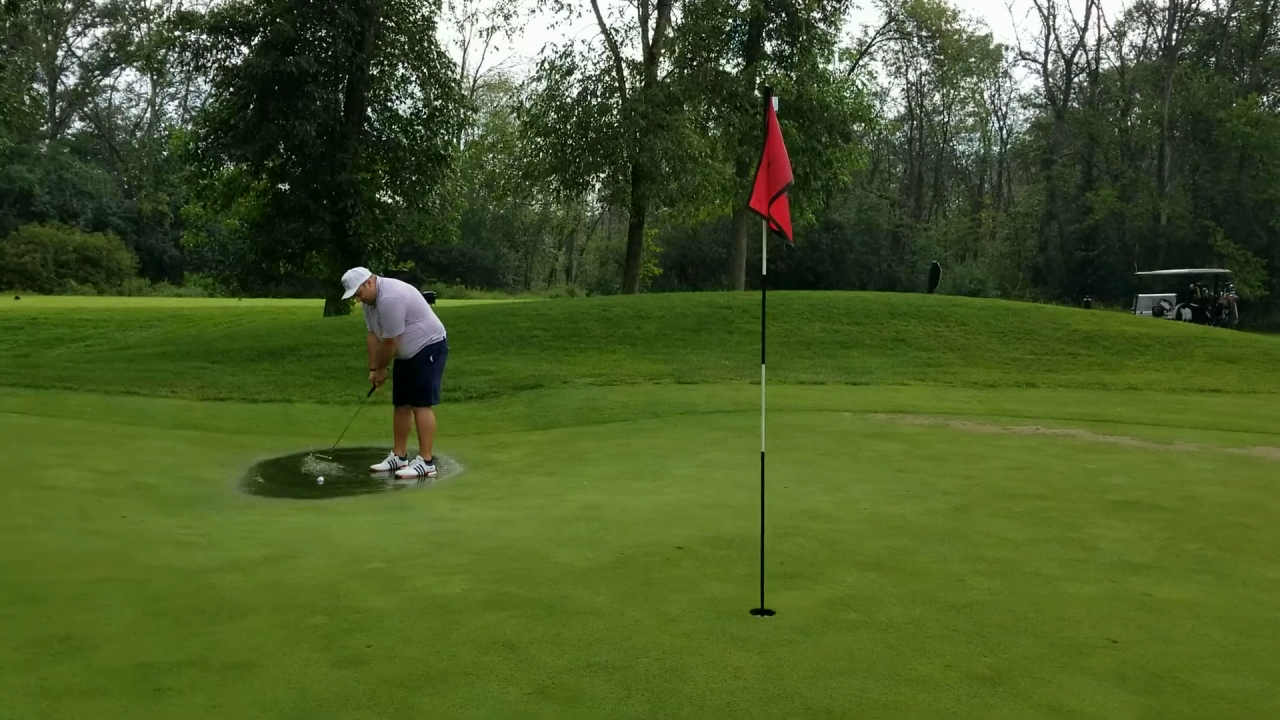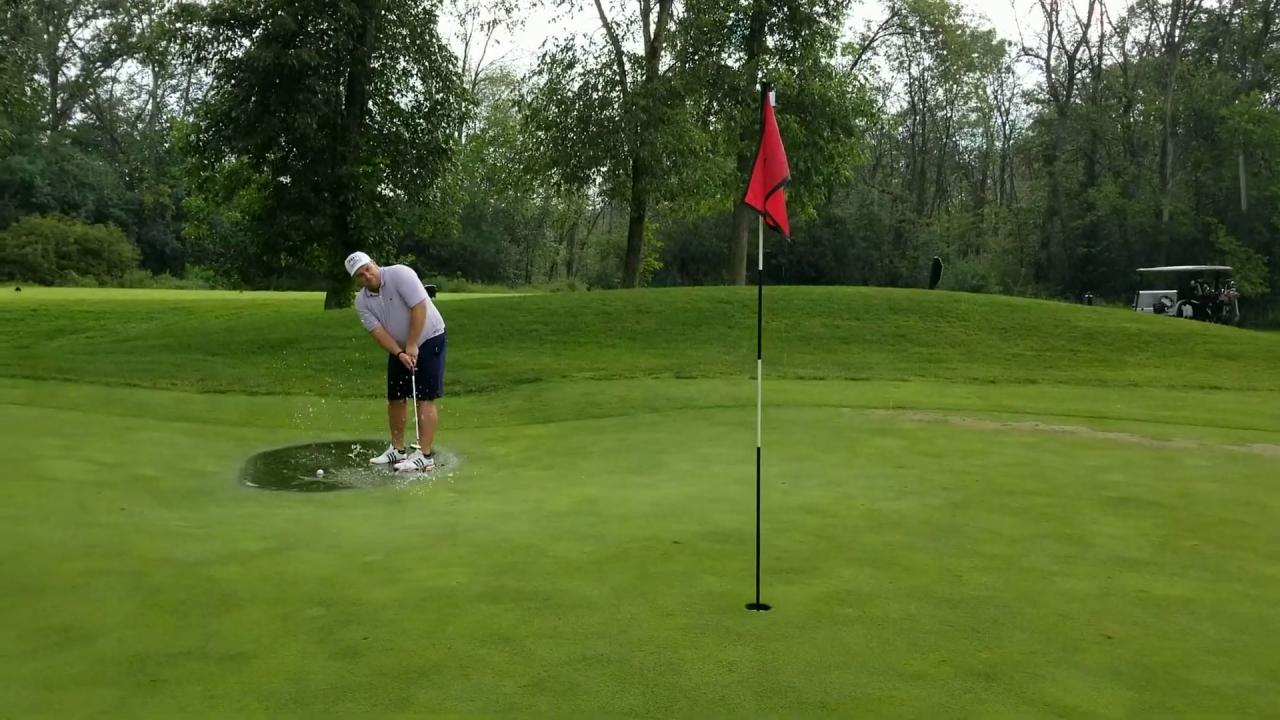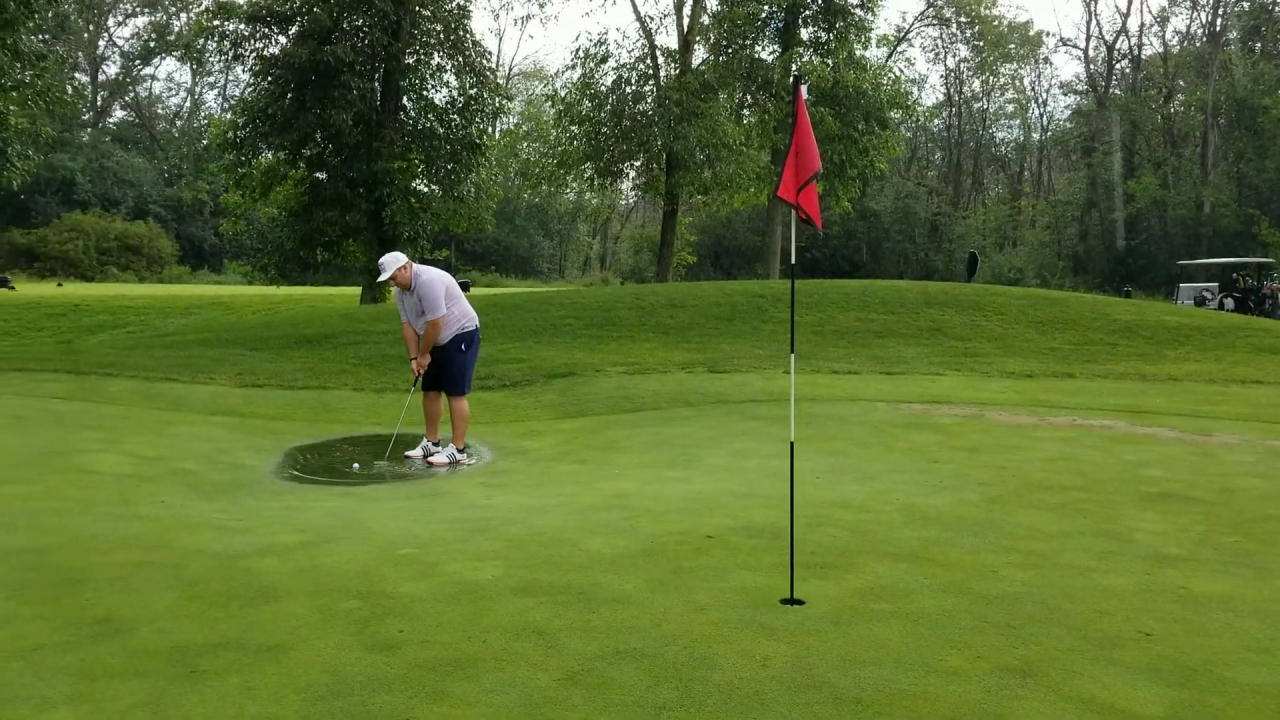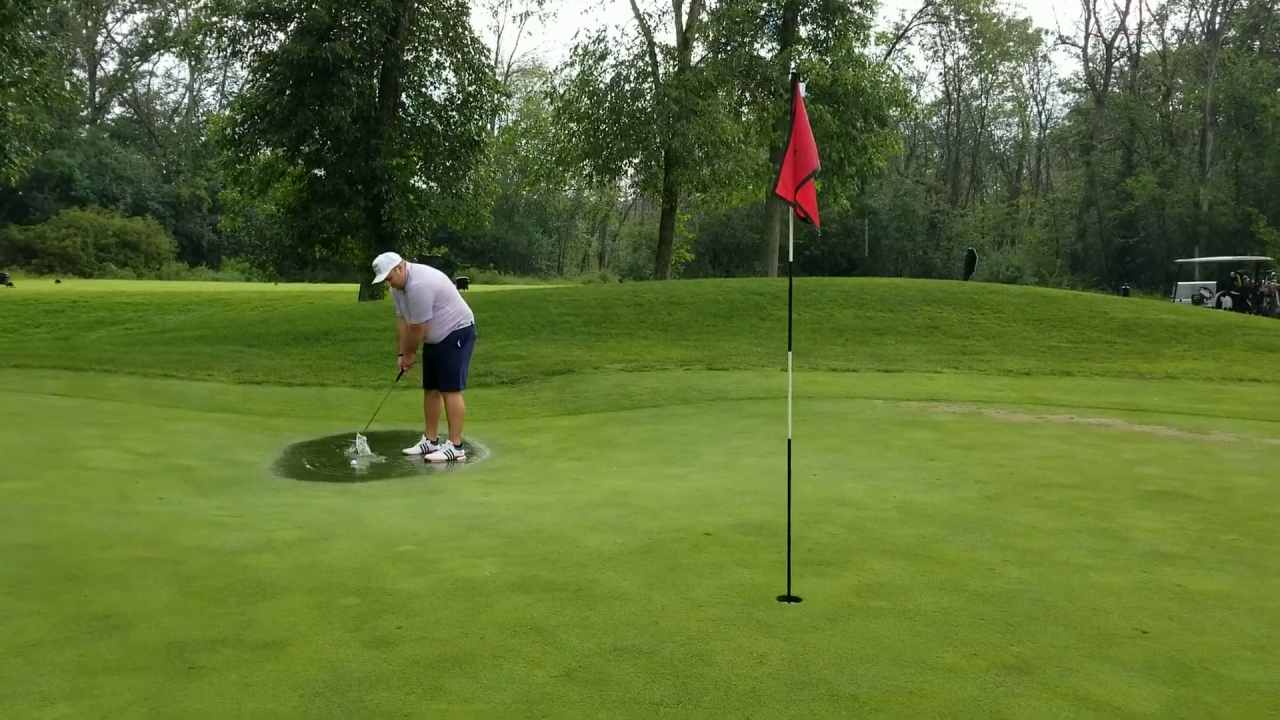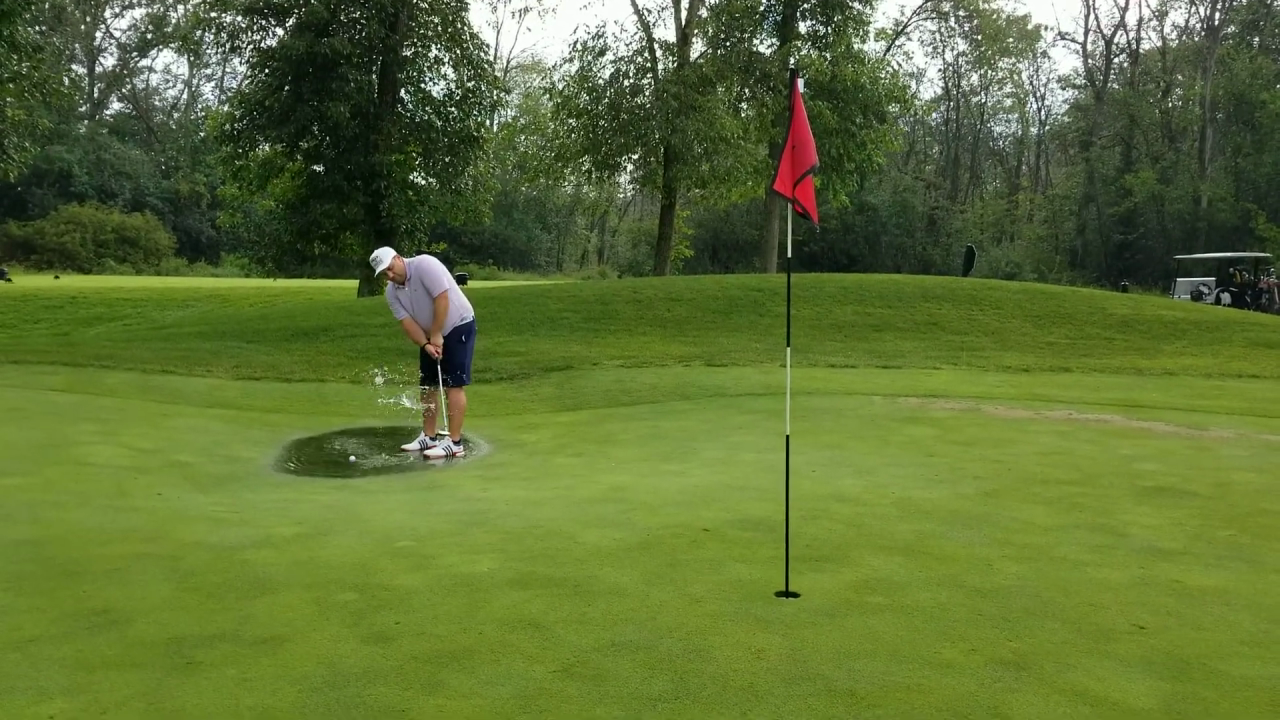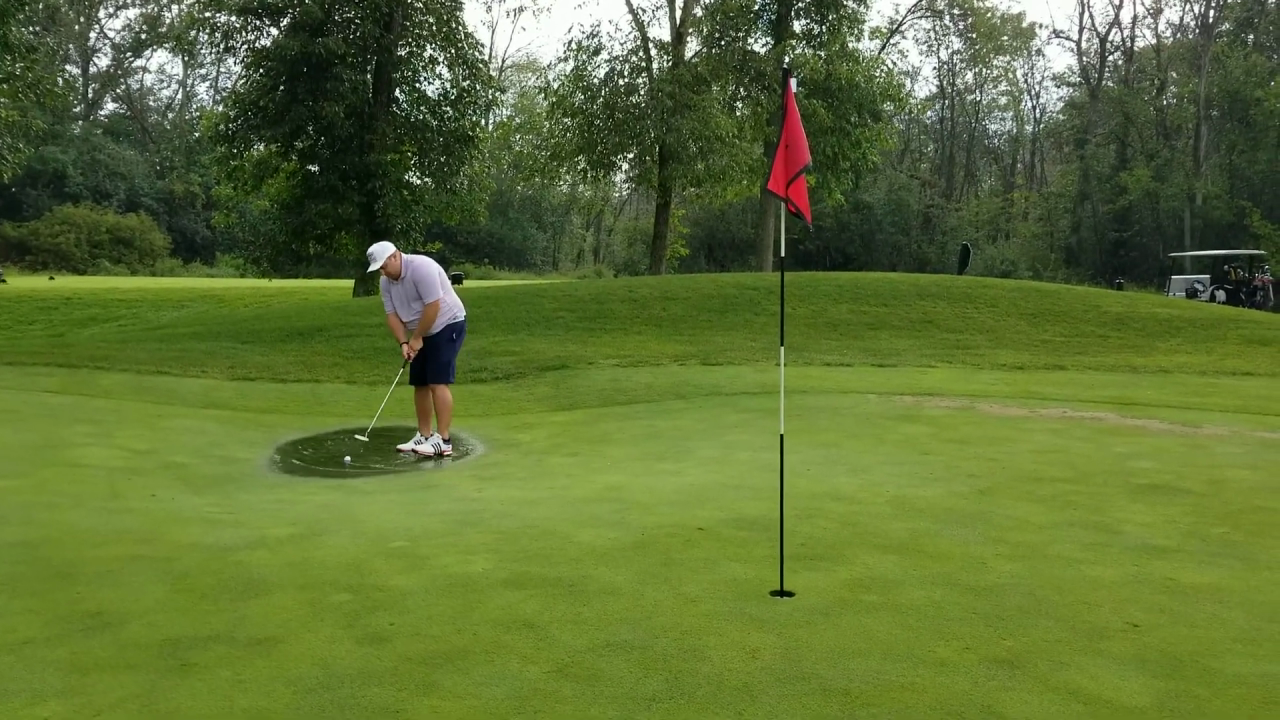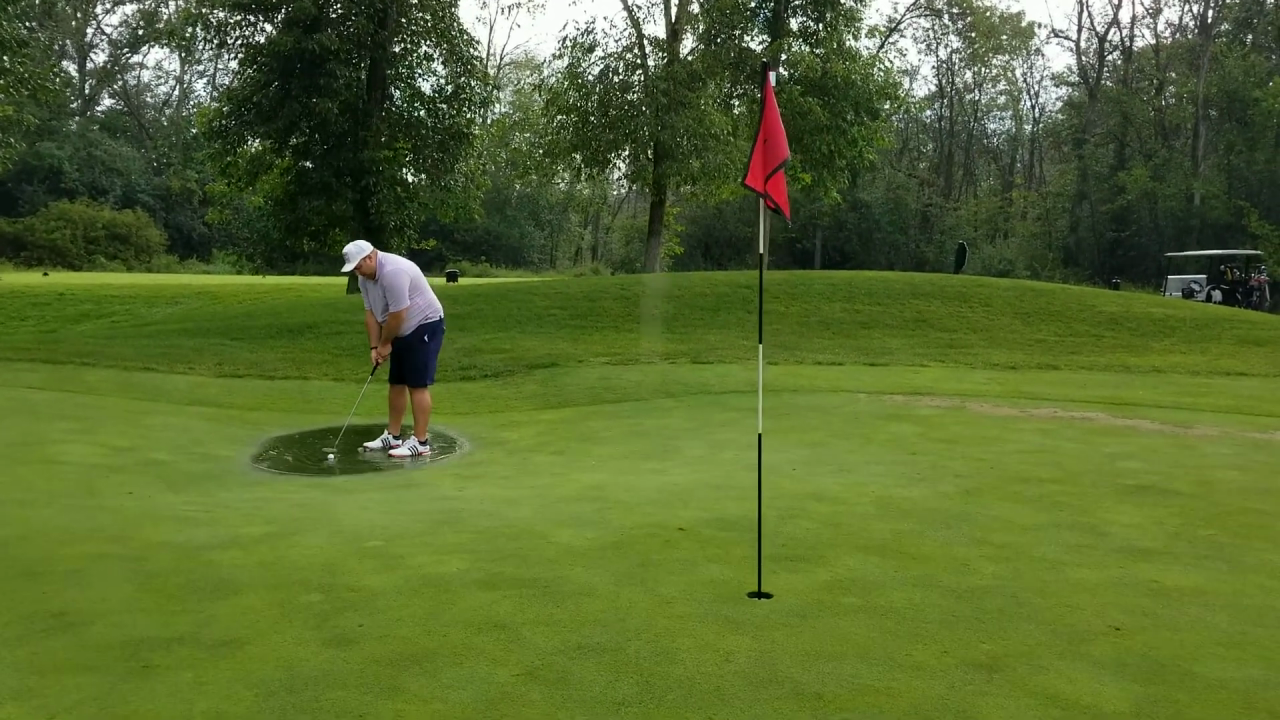
dt=0.7s
person 1, frame 1
left shoulder: (390, 298)
right shoulder: (369, 301)
left elbow: (390, 342)
right elbow: (373, 335)
left wrist: (381, 369)
right wrist: (373, 369)
left hip: (429, 348)
right hip: (405, 354)
left knee: (421, 404)
right knee: (401, 404)
left ankle: (426, 462)
right ankle: (399, 457)
person 1, frame 2
left shoulder: (400, 274)
right shoulder: (362, 301)
left elbow: (419, 308)
right elbow: (378, 331)
left wrist: (412, 345)
right wrist: (399, 353)
left hip: (428, 341)
right hip: (399, 349)
left knee: (424, 398)
right knee: (395, 399)
left ankle: (425, 455)
right ankle: (397, 450)
person 1, frame 3
left shoulder: (428, 281)
right shoulder: (400, 290)
left elbow: (434, 323)
right elbow: (408, 325)
left wrist: (423, 354)
right wrist: (413, 357)
left hip: (461, 336)
right hip: (438, 341)
left knee: (455, 393)
right knee: (430, 391)
left ankle: (458, 450)
right ankle: (431, 443)
person 1, frame 4
left shoulder: (420, 284)
right shoulder: (398, 286)
left elbow: (418, 327)
right elbow: (402, 320)
left wrist: (410, 354)
right wrist: (402, 353)
left hip: (457, 333)
right hip: (434, 339)
left knee: (450, 389)
right knee: (431, 389)
left ankle: (455, 446)
right ankle: (430, 441)
person 1, frame 5
left shoulder: (424, 265)
right shoulder: (391, 292)
left elbow: (442, 297)
right elbow: (406, 321)
left wrist: (437, 335)
right wrist: (426, 344)
left hip: (458, 328)
right hip: (431, 337)
left knee: (453, 385)
right knee: (428, 386)
left ankle: (454, 442)
right ankle: (429, 437)
person 1, frame 6
left shoulder: (421, 267)
right shoulder: (385, 282)
left elbow: (433, 306)
right elbow: (392, 315)
left wrist: (417, 338)
right wrist: (404, 343)
left hip: (447, 327)
right hip: (420, 336)
left knee: (438, 383)
right knee: (420, 385)
left ankle: (442, 440)
right ankle: (424, 436)
person 1, frame 7
left shoulder: (393, 271)
right shoulder: (365, 279)
left elbow: (398, 315)
right elbow: (371, 313)
left wrist: (385, 343)
right wrist: (375, 346)
left hip: (425, 327)
right hip: (401, 333)
left knee: (417, 386)
right knee: (396, 384)
left ankle: (420, 442)
right ankle: (393, 436)
